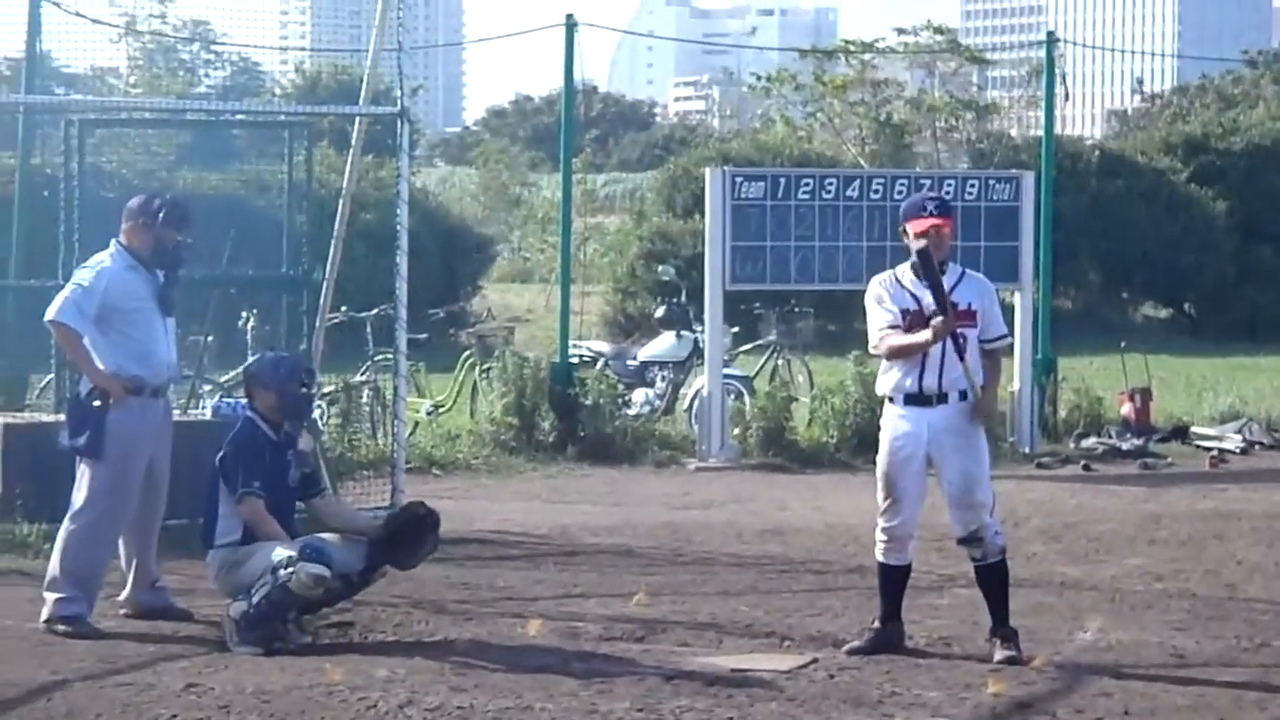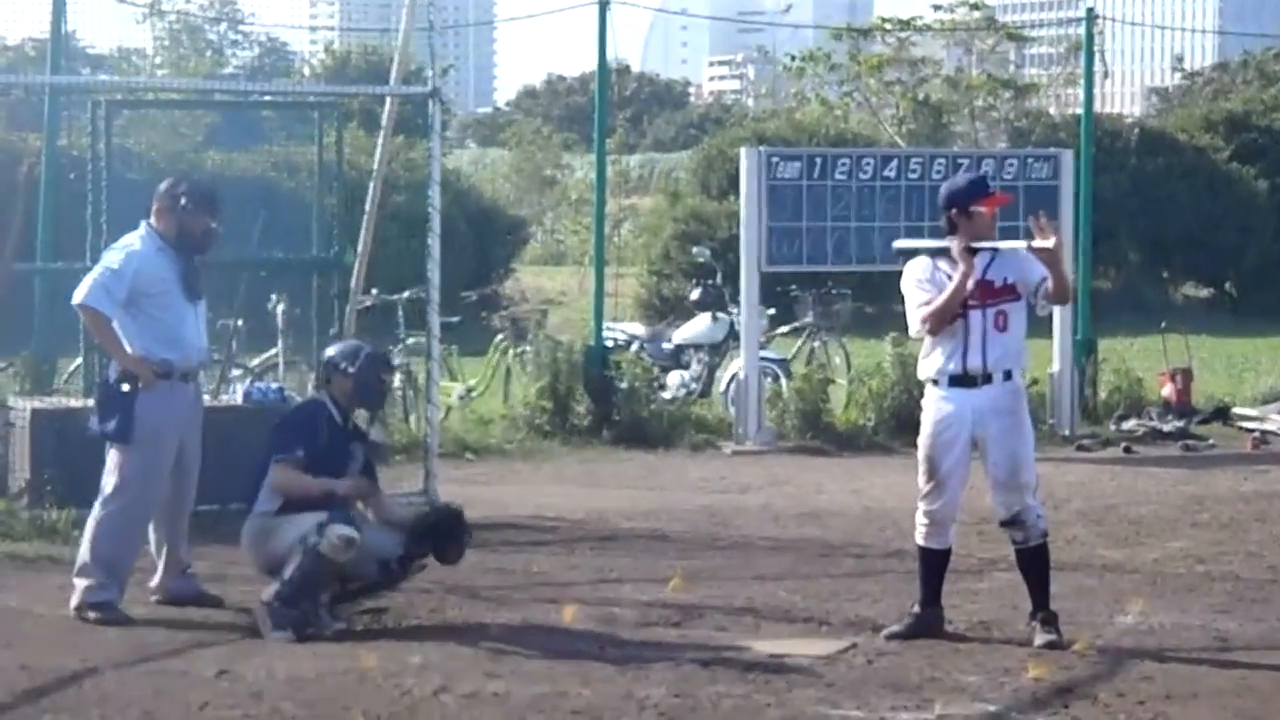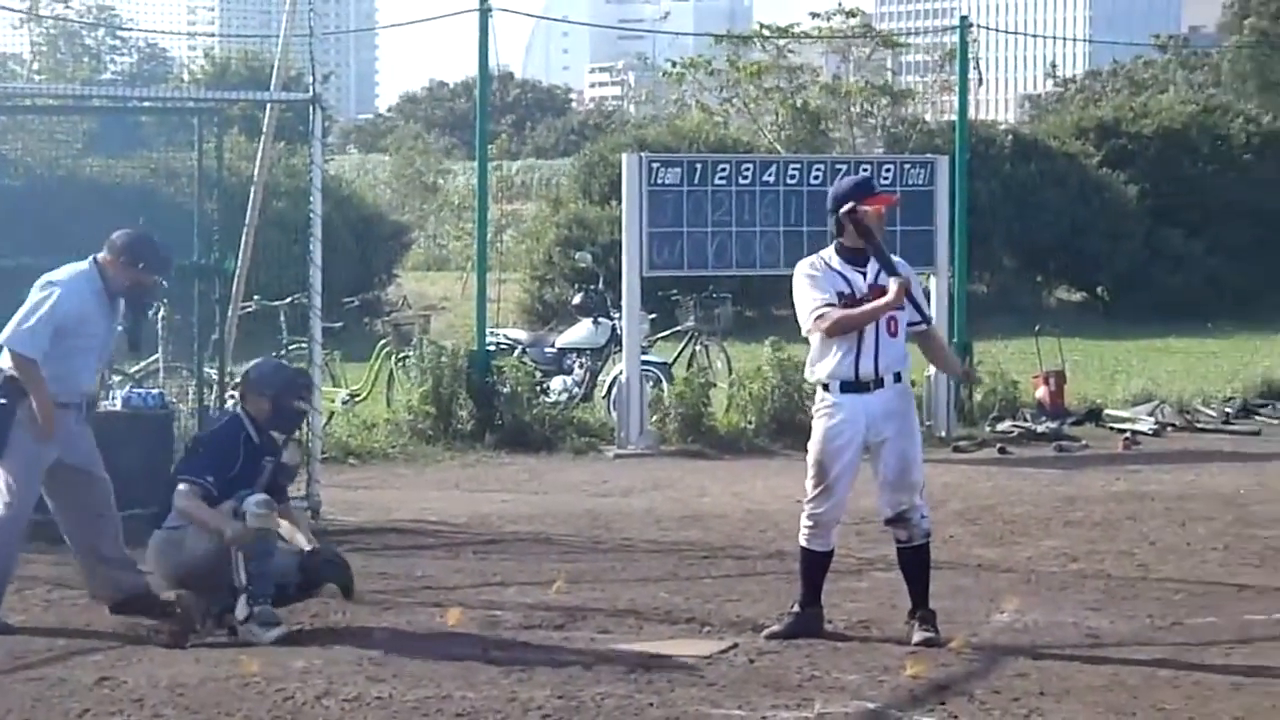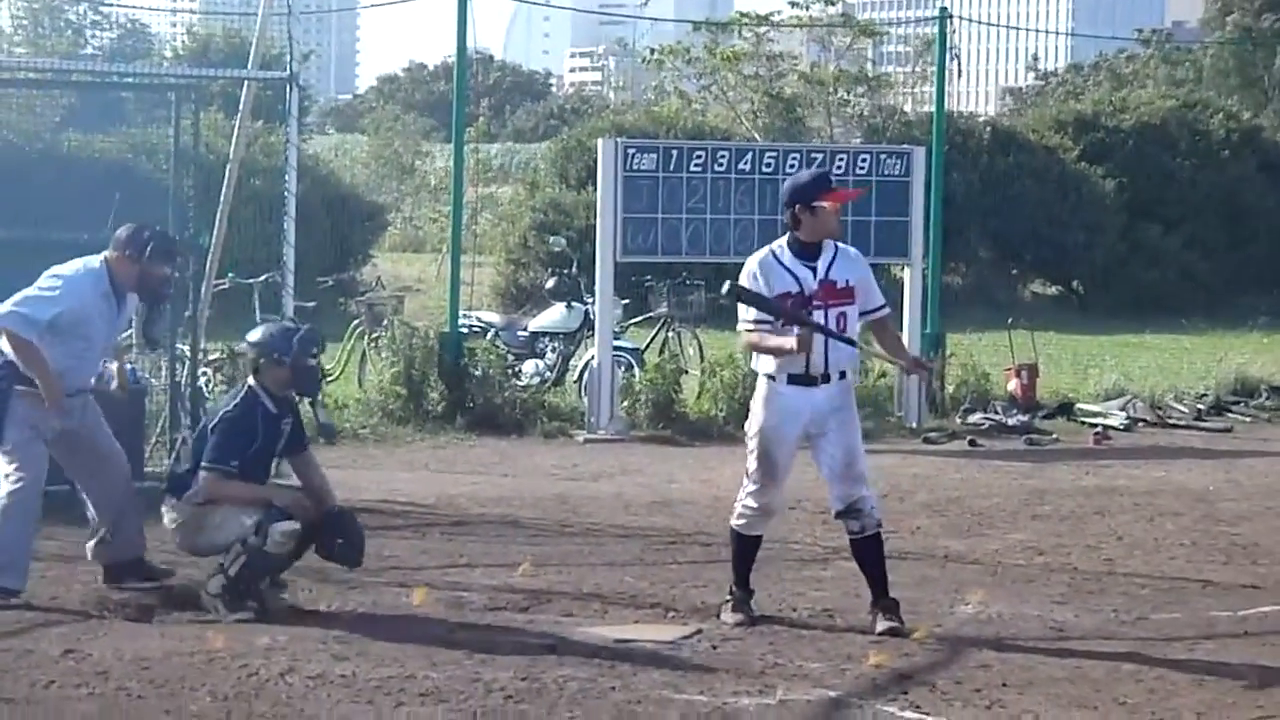
dt=0.7s
person 1, frame 1
left shoulder: (977, 287)
right shoulder: (885, 286)
left elbow: (993, 351)
right elbow: (887, 346)
left wrist: (989, 393)
right wrist: (929, 336)
left hip: (958, 414)
right hip: (903, 416)
left knee: (978, 523)
right knee: (894, 525)
left ankle: (1002, 631)
right ankle: (888, 626)
person 1, frame 2
left shoulder: (1013, 261)
right shoulder: (922, 268)
left elbow: (1059, 296)
right elbow: (931, 324)
left wrist: (1053, 260)
right wrist: (964, 273)
left hip: (1002, 394)
right hip: (946, 398)
left knee: (1021, 506)
right knee: (936, 508)
left ankle: (1042, 614)
right ankle: (928, 611)
person 1, frame 3
left shoulder: (896, 268)
right shoulder: (813, 271)
left elbow: (919, 327)
right elbow: (831, 325)
left wrist: (950, 362)
right wrist: (885, 303)
left hip: (893, 398)
right hip: (839, 402)
left knee: (907, 507)
right knee: (820, 509)
left ankle: (921, 614)
right ankle: (807, 610)
person 1, frame 4
left shoulder: (852, 262)
right shoulder: (763, 266)
left elbow: (877, 321)
right elbow: (750, 335)
left wrist: (905, 358)
right wrist: (786, 343)
left hip: (835, 394)
right hip: (780, 394)
left knee: (856, 500)
right knee: (758, 498)
left ankle: (883, 602)
right ankle: (739, 594)
person 2, frame 1
left shoulder: (154, 275)
right shoulder: (104, 271)
right elbow: (60, 320)
right wrist: (98, 377)
left hip: (156, 404)
right hip: (118, 408)
left knee: (147, 506)
right knee: (99, 506)
left ankle: (143, 592)
right ankle: (64, 604)
person 2, frame 2
left shoulder: (183, 259)
right shoulder: (133, 253)
right elbow: (88, 303)
right wrist: (127, 361)
left hip: (187, 388)
right hip: (148, 391)
left knee: (178, 492)
right knee: (129, 493)
left ankle: (174, 580)
right ankle: (95, 591)
person 2, frame 3
left shoulder: (114, 298)
right shoulder: (68, 289)
left wrist: (86, 397)
right wrist: (41, 401)
left hip: (70, 411)
left knee: (93, 499)
left ankle: (123, 589)
person 2, frame 4
left shoulder: (124, 293)
right shoulder: (72, 284)
right wrist: (45, 379)
left hip: (73, 395)
left knee: (110, 469)
left ankle: (122, 558)
person 3, frame 1
left shoulder: (290, 441)
right shoulder: (246, 440)
left elbow: (323, 505)
right elbow: (254, 514)
left wrist: (379, 529)
right wrist: (298, 552)
left hip: (277, 550)
right hip: (234, 558)
left knee: (369, 556)
right knee: (313, 563)
left ankle: (283, 613)
right ankle: (245, 618)
person 3, frame 2
left shoulder: (355, 436)
right shoulder: (306, 417)
left elbow: (374, 502)
right elbow: (279, 480)
left wrist: (419, 520)
right wrist: (335, 486)
left hip: (319, 533)
right hip: (268, 534)
left knee: (408, 548)
right knee: (341, 529)
left ankle: (318, 598)
right ankle: (278, 604)
person 3, frame 3
left shoulder: (268, 446)
right shoulder: (223, 437)
left elbow: (283, 508)
right elbow: (182, 498)
left wrist: (314, 551)
right wrist: (227, 527)
left hip: (215, 554)
right hip: (174, 548)
left knee: (308, 574)
right knee: (255, 505)
left ankle: (211, 605)
right ankle: (252, 614)
person 3, frame 4
left shoulder: (283, 406)
right shoulder: (239, 414)
left elbow: (303, 461)
right elbow: (210, 485)
left wrist: (334, 513)
right wrist: (273, 493)
left hip: (228, 505)
right hip: (193, 516)
right knee: (282, 526)
left ankle: (256, 583)
right ankle: (222, 590)
